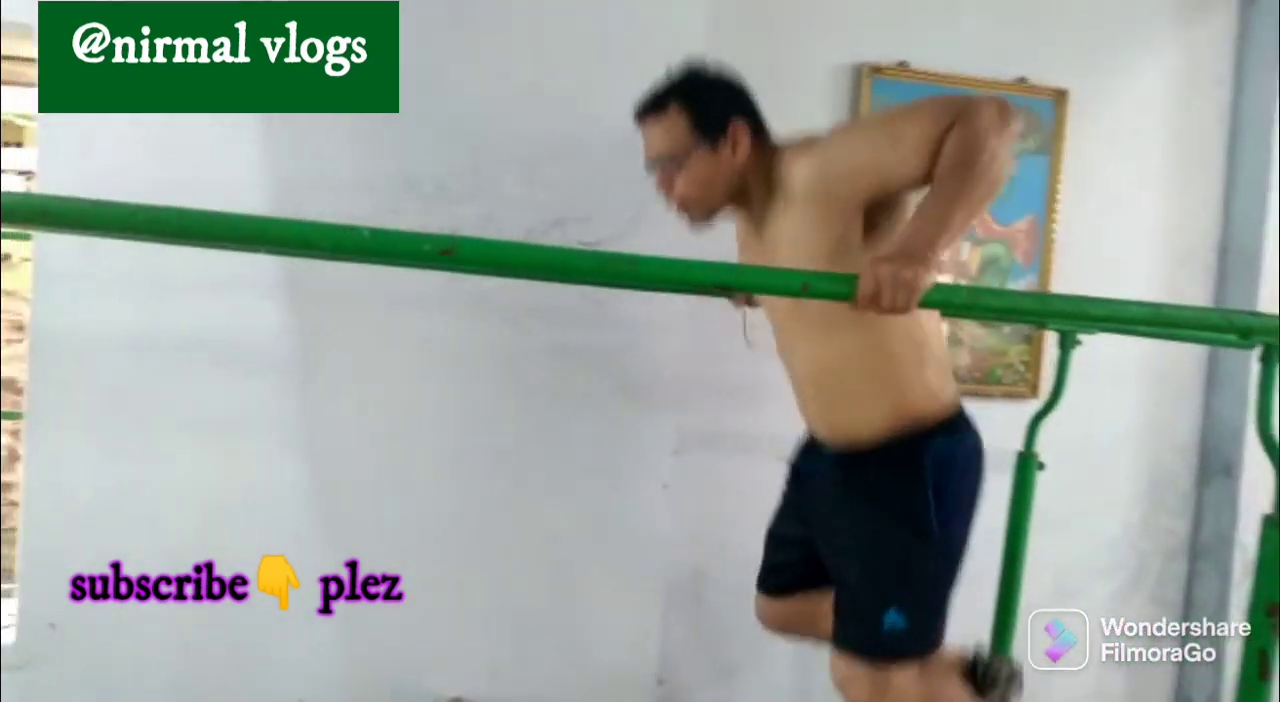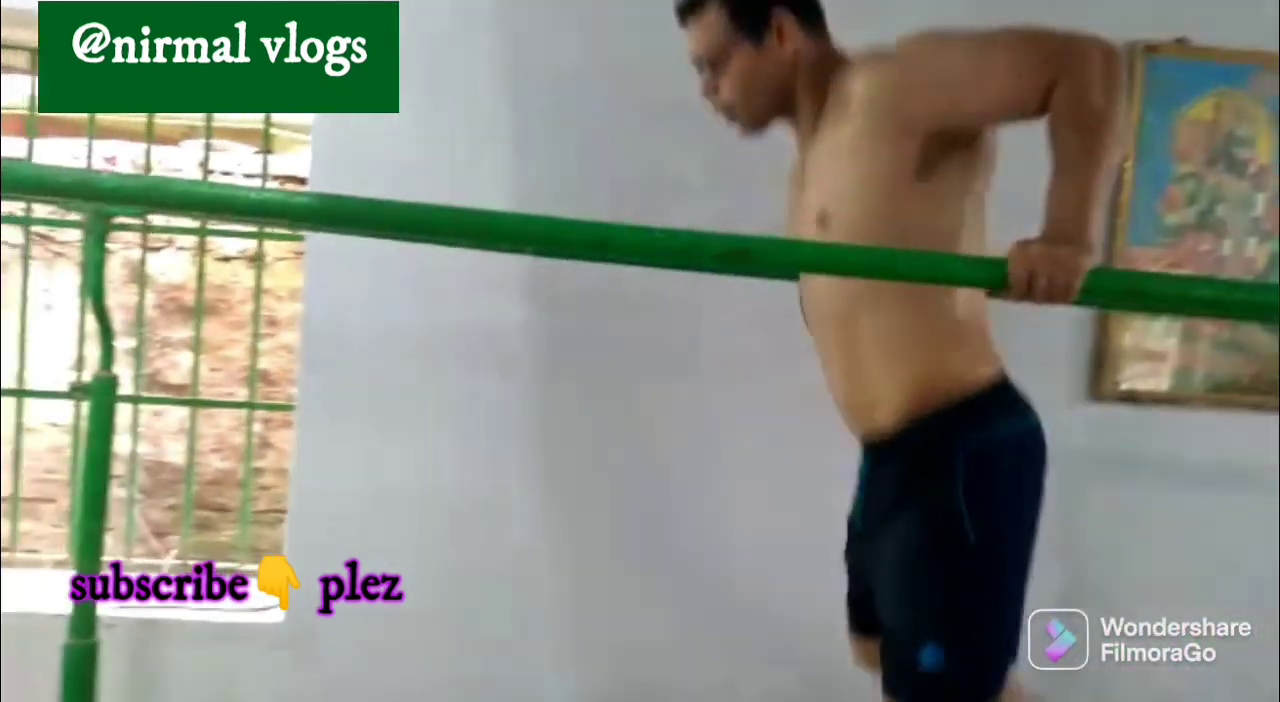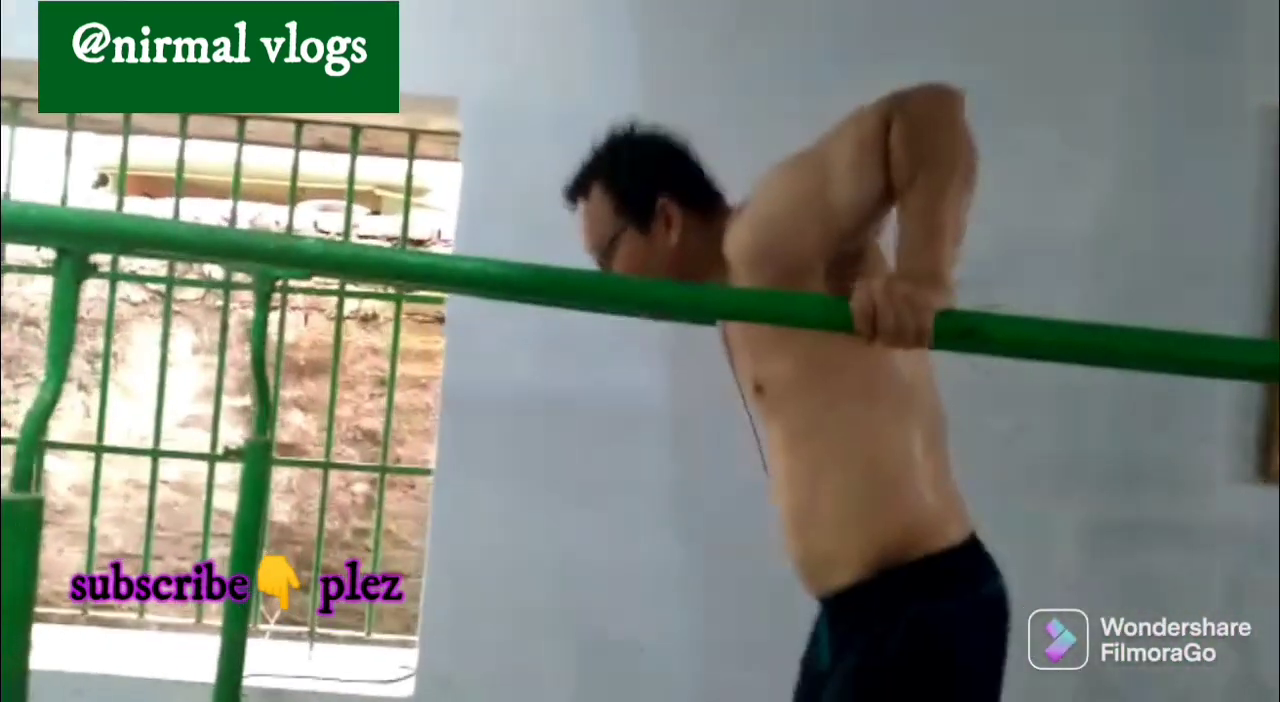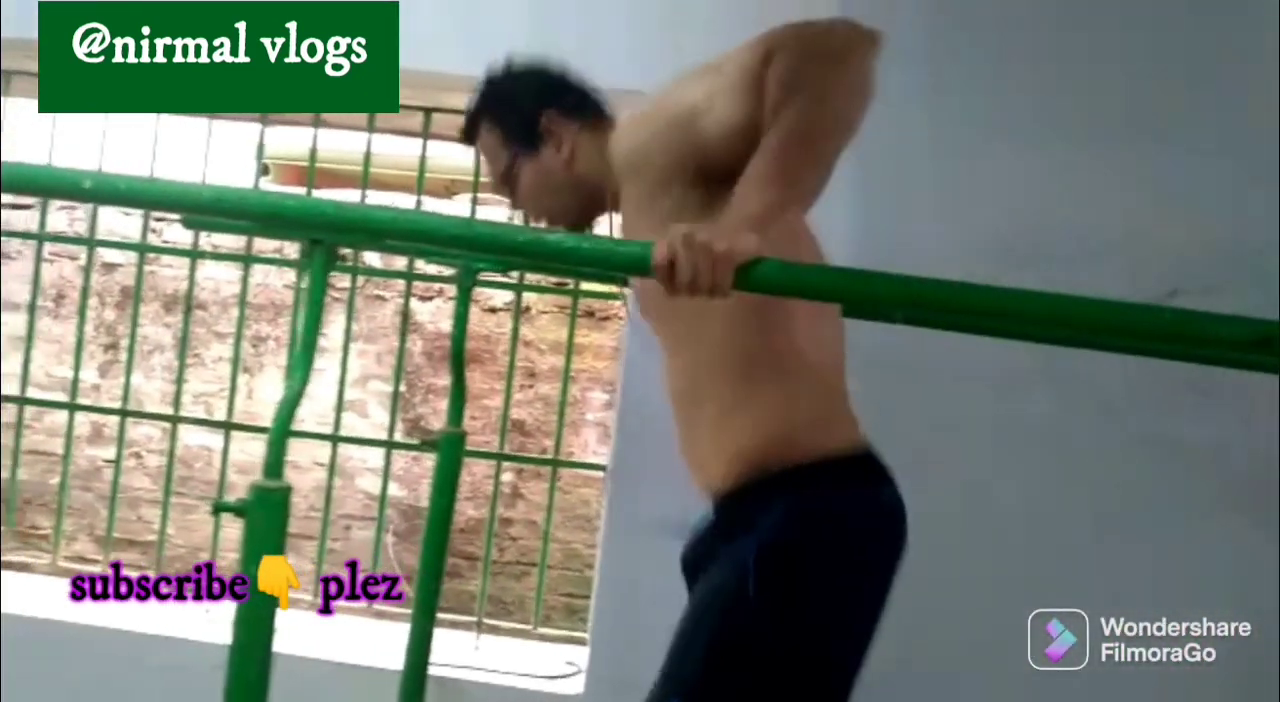
dt=1s
person 1, frame 1
left shoulder: (821, 174)
right shoulder: (759, 201)
left elbow: (986, 120)
left wrist: (921, 249)
left hip: (917, 461)
right hip: (836, 459)
right knee: (783, 608)
person 1, frame 2
left shoulder: (886, 90)
right shoulder: (822, 127)
left elbow: (1091, 63)
left wrist: (1069, 233)
left hip: (963, 457)
right hip: (898, 457)
person 1, frame 3
left shoulder: (764, 243)
right shoulder: (745, 271)
left elbow: (928, 111)
left wrist: (921, 278)
left hip: (922, 613)
right hip: (865, 610)
person 1, frame 4
left shoulder: (655, 145)
right shoulder: (657, 184)
left elbow: (836, 47)
left wrist: (748, 225)
left hip: (807, 522)
right hip: (783, 517)
